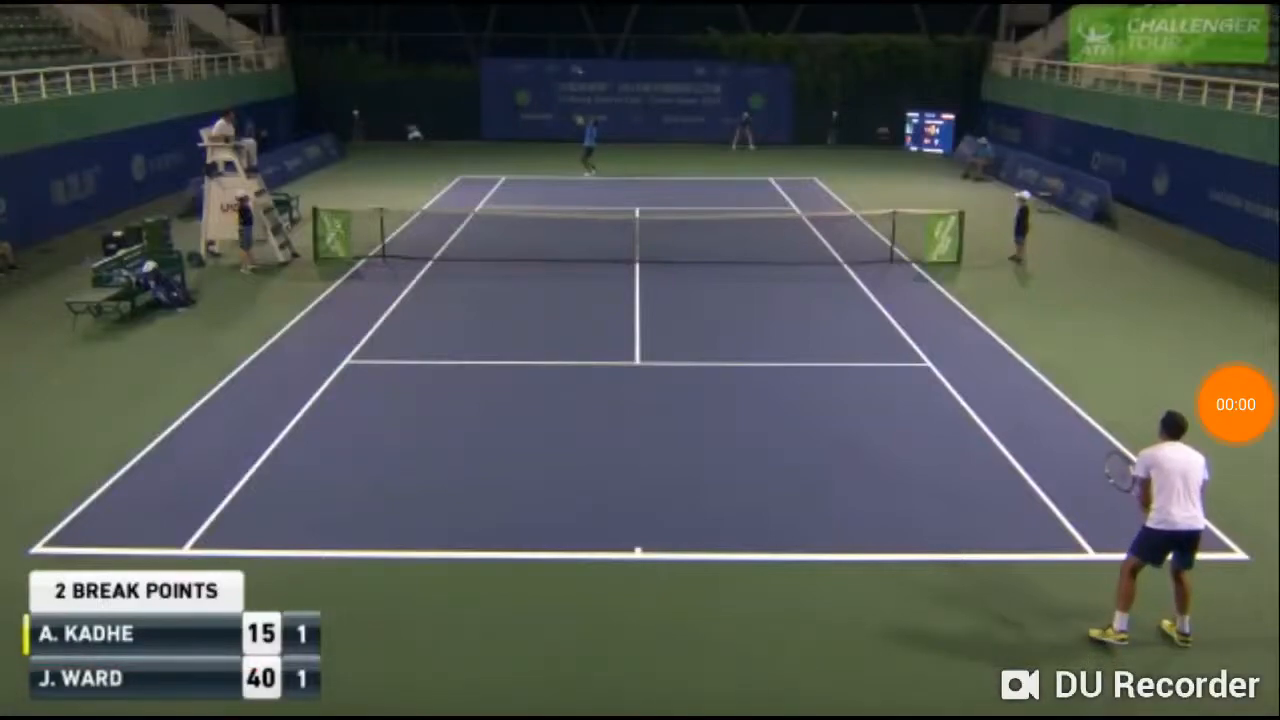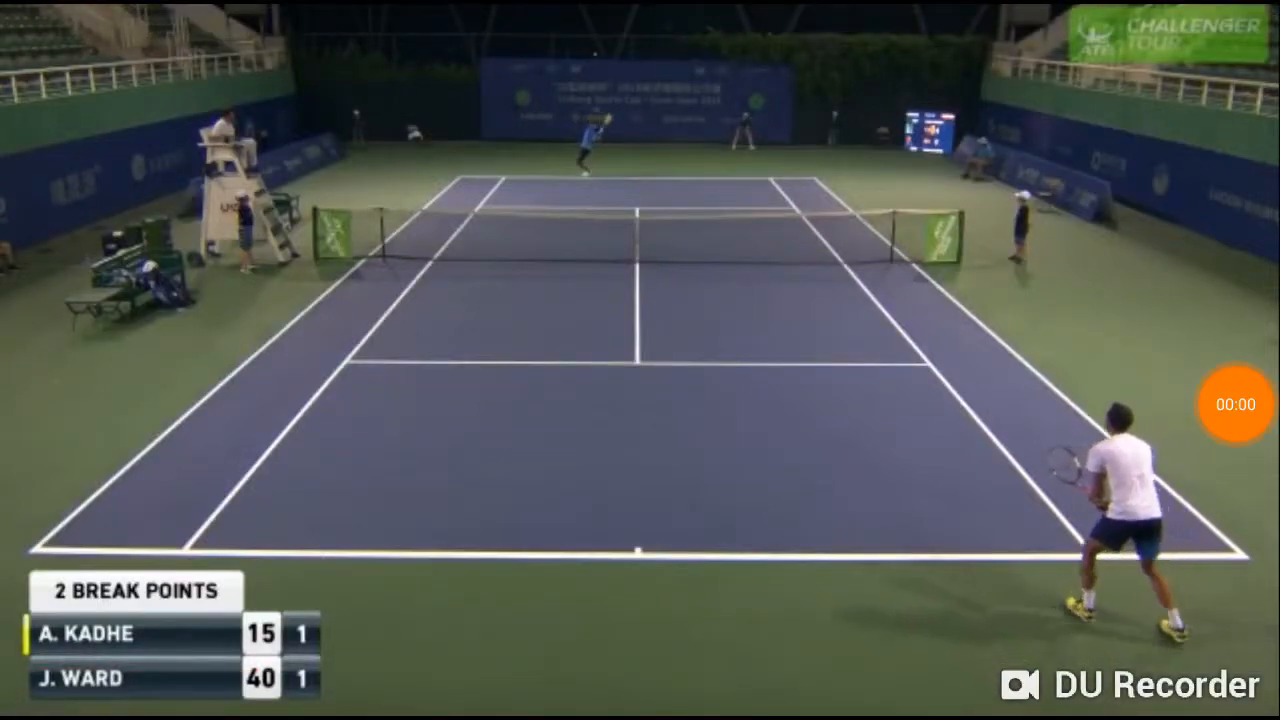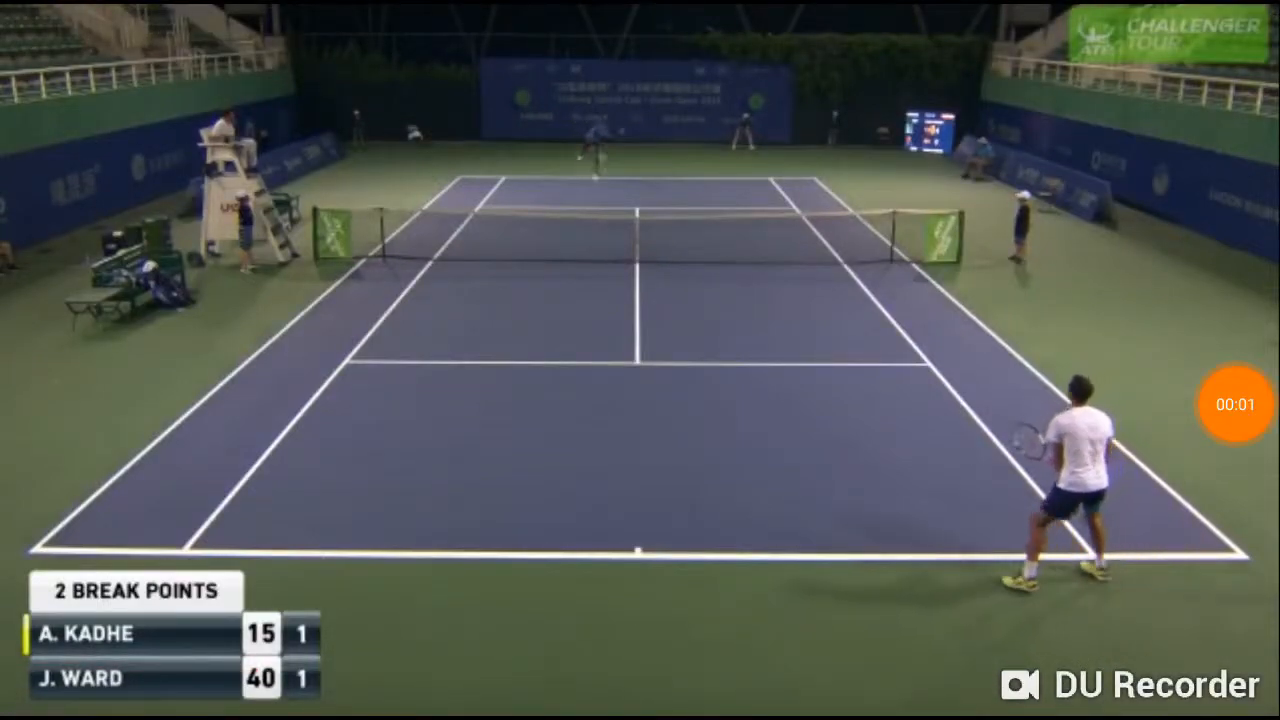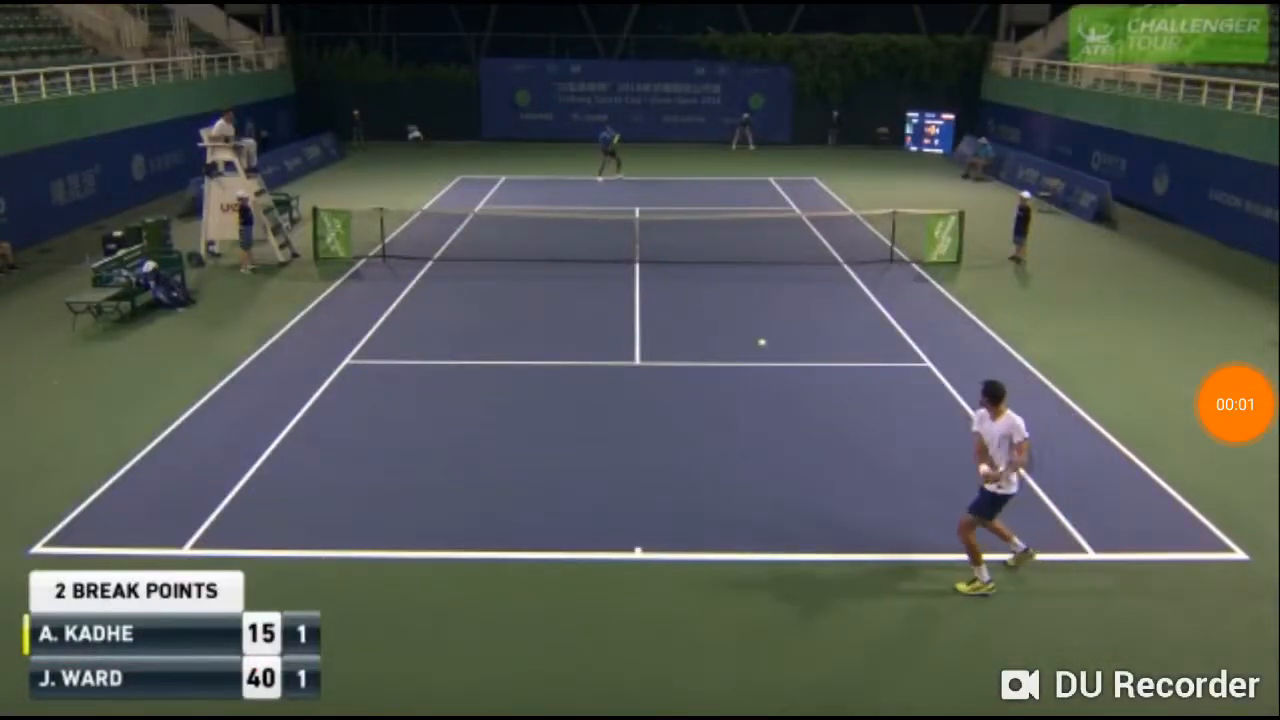
dt=0.5s
person 1, frame 1
left shoulder: (1148, 455)
right shoulder: (1198, 458)
left elbow: (1143, 500)
right elbow: (1195, 495)
left hip: (1162, 525)
right hip: (1194, 526)
left knee: (1129, 569)
right knee: (1179, 572)
left ankle: (1119, 630)
right ankle: (1182, 630)
person 1, frame 2
left shoulder: (1100, 449)
right shoulder: (1144, 447)
left elbow: (1095, 493)
left wrist: (1101, 502)
left hip: (1122, 515)
right hip: (1152, 515)
left knee: (1089, 550)
right knee: (1150, 568)
left ankle: (1085, 606)
right ankle: (1177, 625)
person 1, frame 3
left shoulder: (1061, 421)
right shoulder: (1104, 419)
left elbow: (1056, 460)
right elbow: (1106, 455)
left hip: (1072, 485)
right hip: (1100, 483)
left knee: (1038, 523)
right knee: (1094, 517)
left ankle: (1029, 578)
right ankle: (1101, 566)
person 1, frame 4
left shoulder: (1014, 422)
right shoulder: (980, 415)
left elbow: (1021, 457)
right elbow: (979, 447)
left wrist: (1003, 474)
right wrist: (984, 468)
left hip: (1000, 488)
right hip: (988, 482)
left knee: (965, 528)
right knee: (985, 521)
left ankle: (984, 581)
right ankle: (1021, 550)
